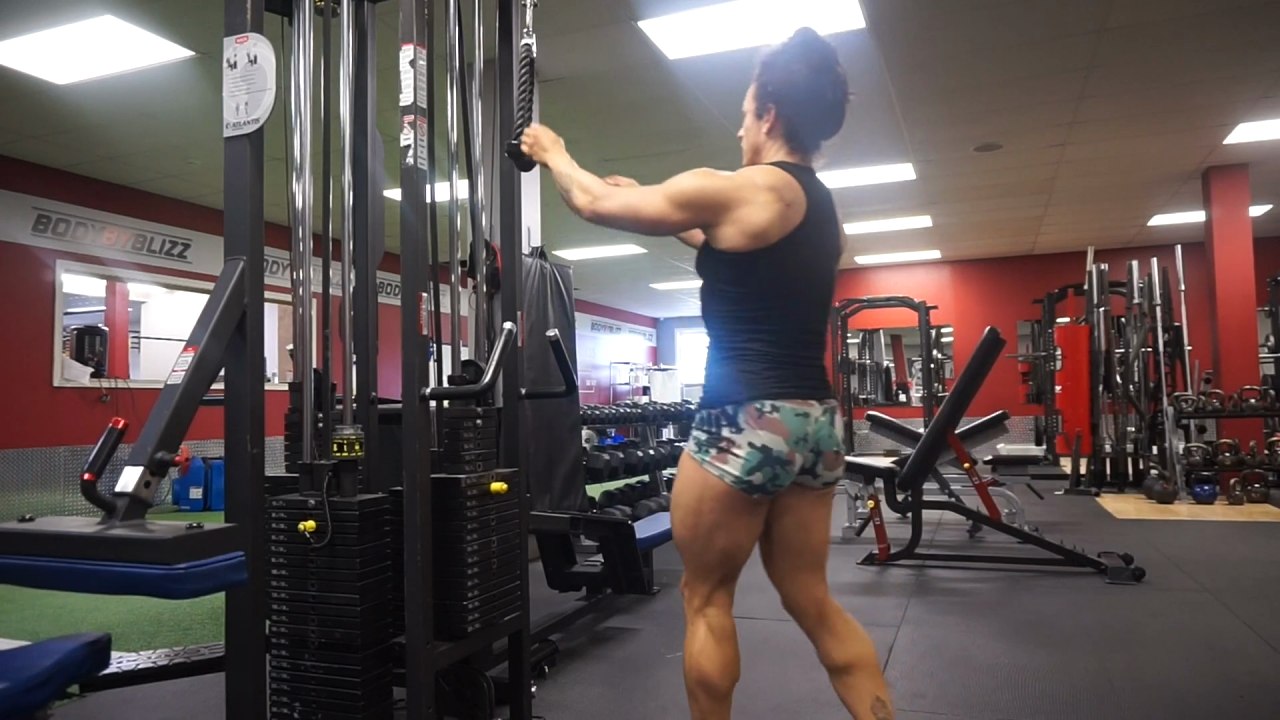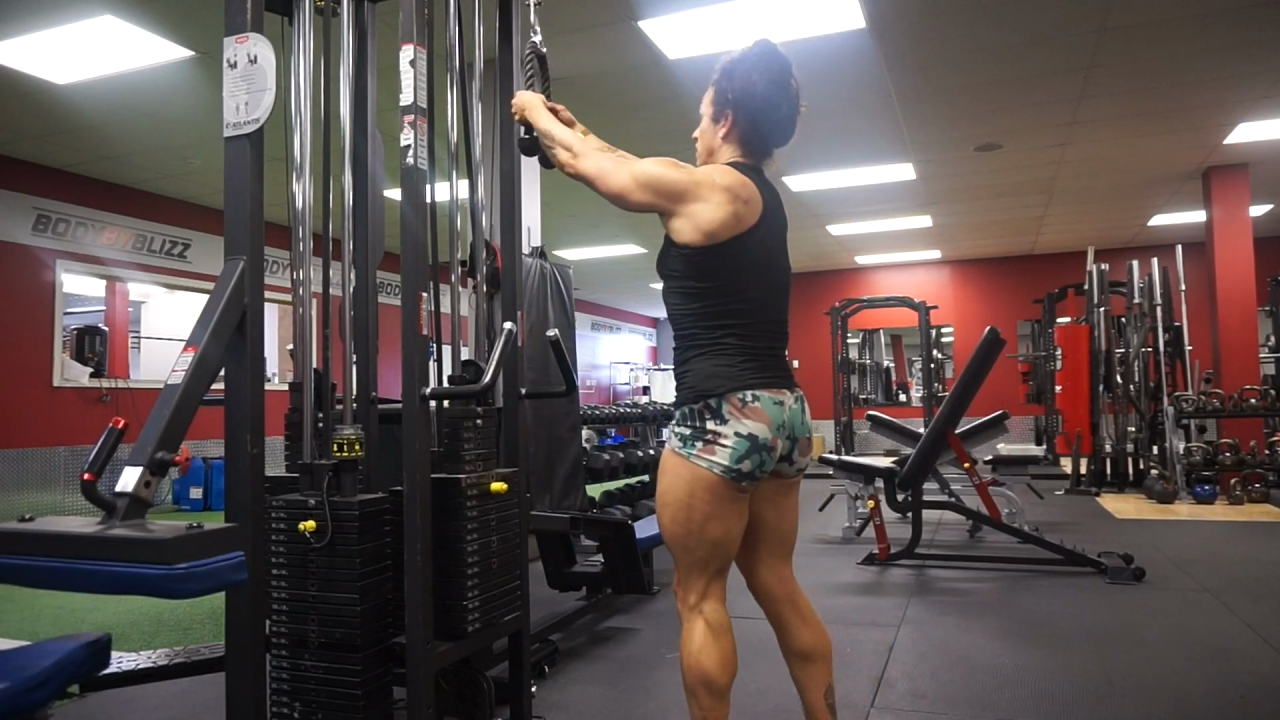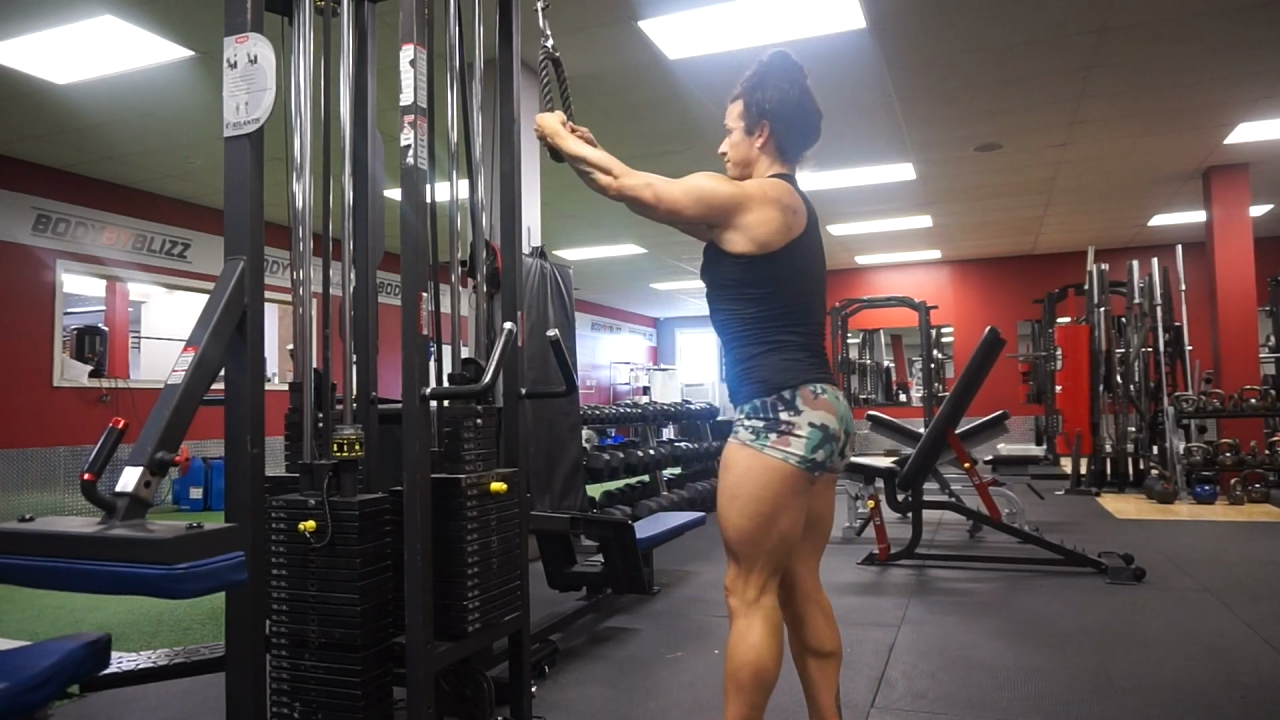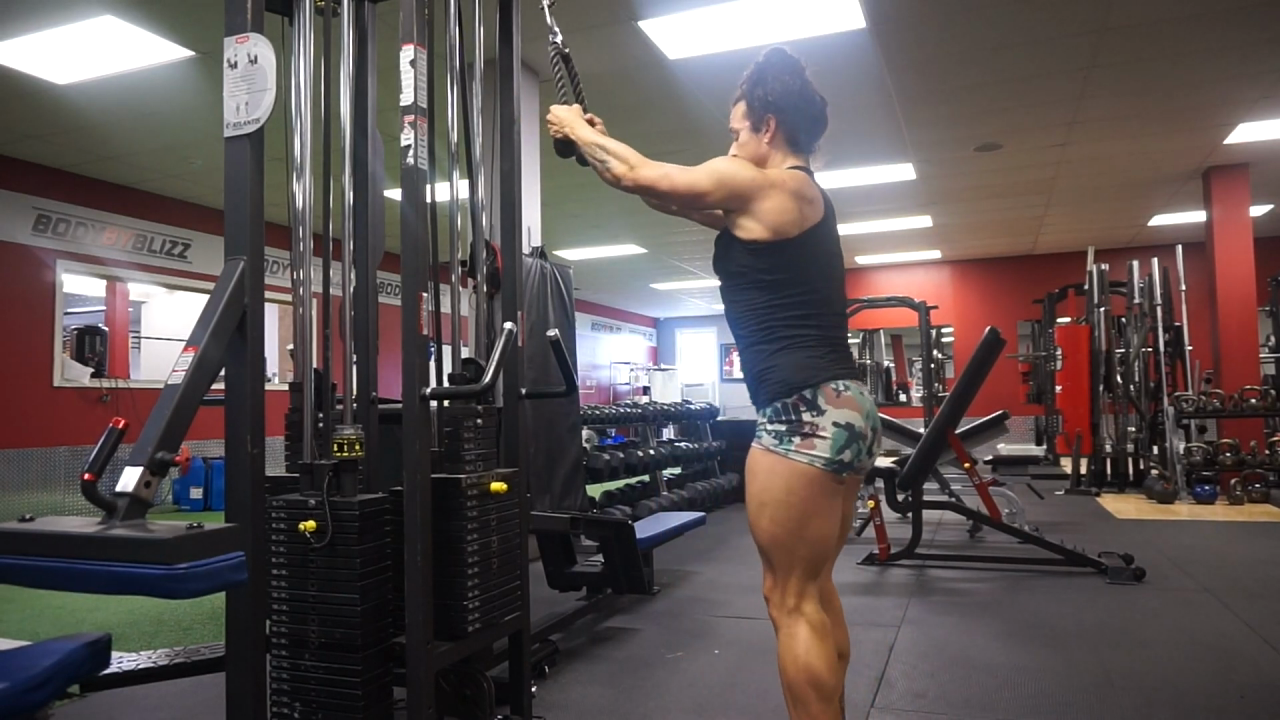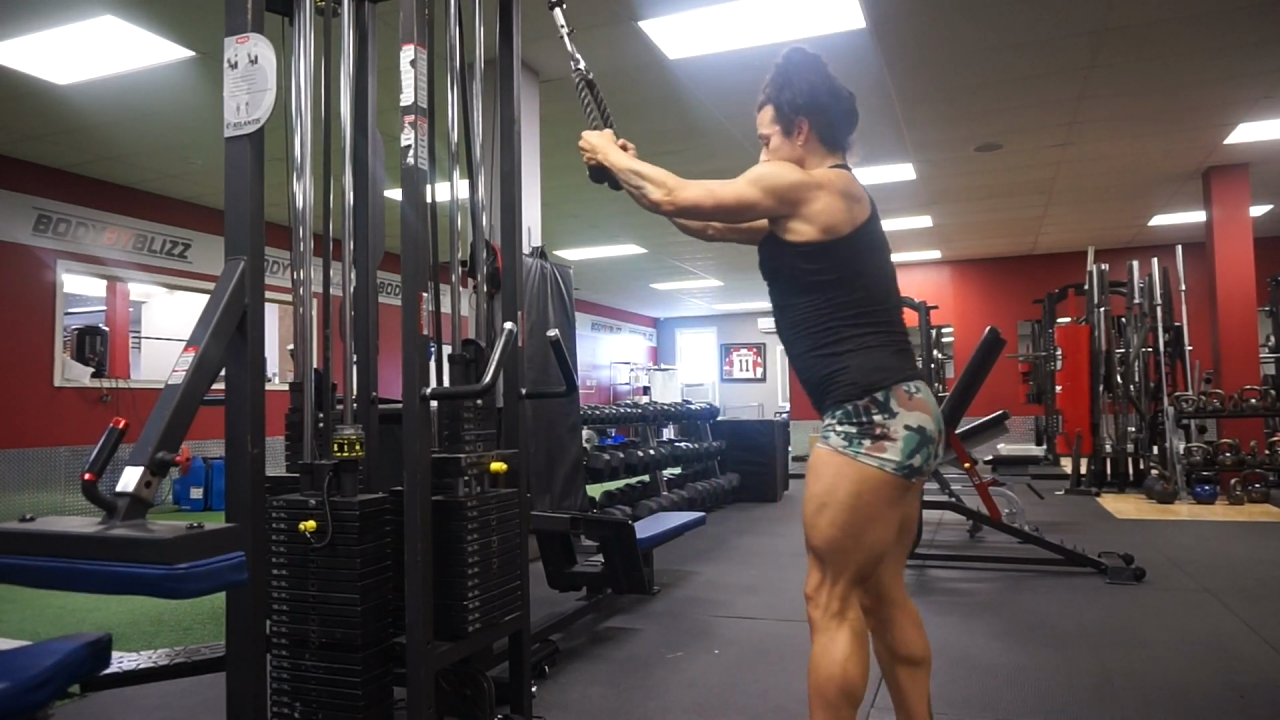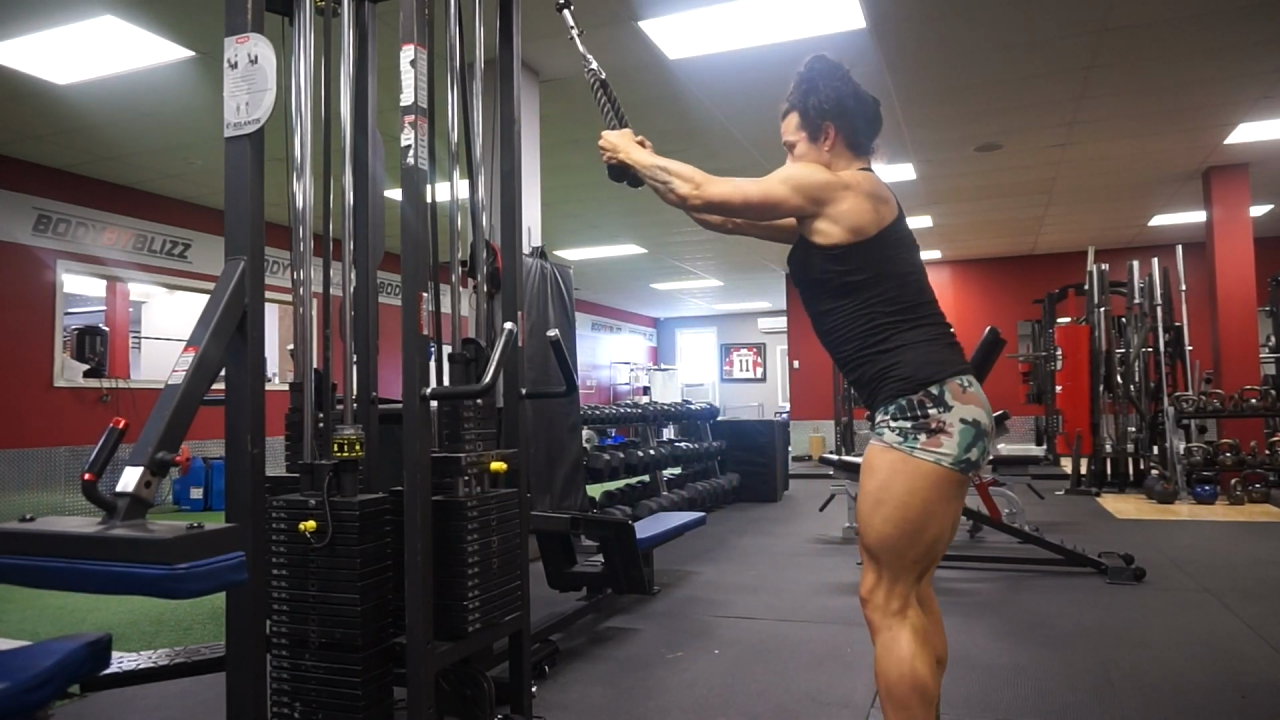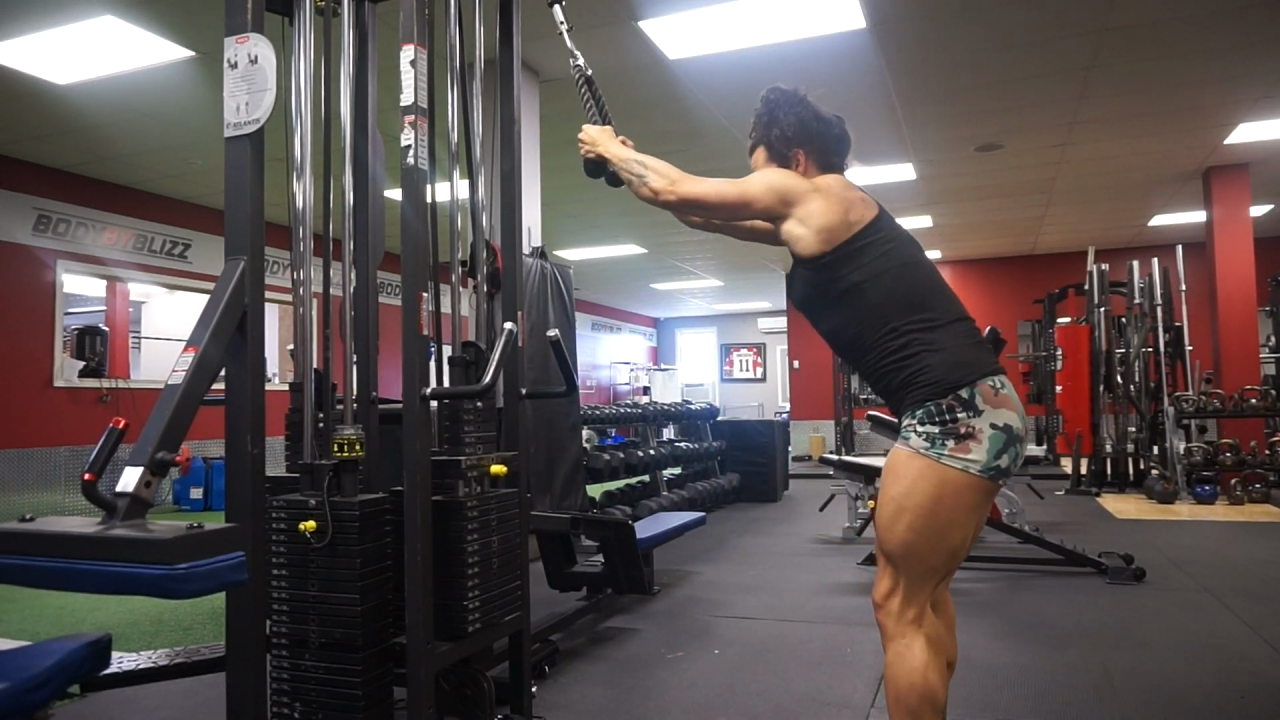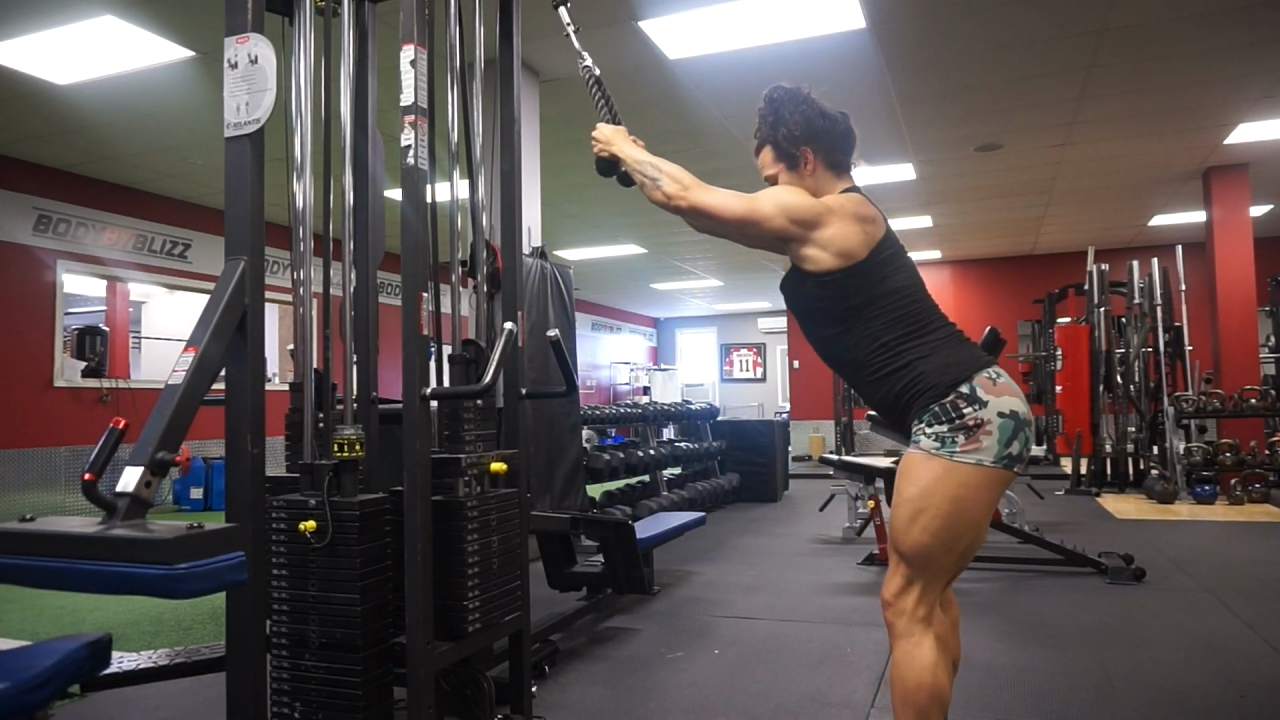
dt=0.5s
person 1, frame 1
left shoulder: (738, 191)
right shoulder: (821, 210)
left elbow: (598, 203)
left wrist: (555, 155)
right wrist: (656, 204)
left hip: (744, 424)
right hip: (814, 421)
left knee: (705, 601)
right knee: (812, 601)
person 1, frame 2
left shoulder: (701, 186)
right shoulder: (761, 197)
left elbow: (579, 165)
right elbow: (630, 171)
left wrist: (535, 113)
right wrist: (577, 127)
left hip: (722, 416)
right hip: (780, 410)
left knee: (699, 597)
right knee: (776, 587)
person 1, frame 3
left shoulder: (747, 198)
right shoulder: (782, 205)
left elbow: (629, 186)
right elbow: (656, 199)
left wrist: (560, 138)
right wrist: (589, 149)
left hip: (779, 415)
right hip: (811, 412)
left knee: (748, 592)
right knee: (798, 588)
person 1, frame 4
left shoulder: (762, 186)
right shoulder: (793, 198)
left elbow: (636, 176)
right elbow: (671, 198)
left wrist: (573, 128)
right wrist: (602, 141)
left hip: (803, 412)
right hip: (836, 409)
left knee: (791, 600)
right knee: (812, 592)
person 1, frame 5
left shoulder: (808, 187)
right shoulder: (816, 205)
left elbow: (678, 199)
right elbow: (707, 224)
left wrist: (609, 157)
right wrist: (632, 169)
left hip: (873, 414)
right hip: (893, 413)
left knee: (831, 601)
right knee: (879, 594)
person 1, frame 6
left shoulder: (834, 188)
right shoulder: (840, 206)
left elbow: (704, 194)
right elbow: (728, 219)
left wrist: (631, 153)
right wrist: (650, 170)
left hip: (923, 410)
right hip: (939, 409)
left knee: (886, 600)
right knee: (908, 594)
person 1, frame 7
left shoulder: (816, 196)
right shoulder: (826, 215)
left elbow: (678, 190)
right elbow: (711, 216)
left wrist: (609, 149)
right wrist: (629, 164)
left hip: (954, 410)
right hip: (976, 406)
left knee: (899, 604)
right knee: (923, 597)
person 1, frame 8
left shoulder: (821, 214)
right shoulder: (835, 222)
left elbow: (690, 198)
right elbow: (717, 217)
left wrist: (622, 148)
right wrist: (640, 163)
left hip: (960, 413)
right hip: (972, 407)
left knee: (907, 602)
right knee: (927, 596)
